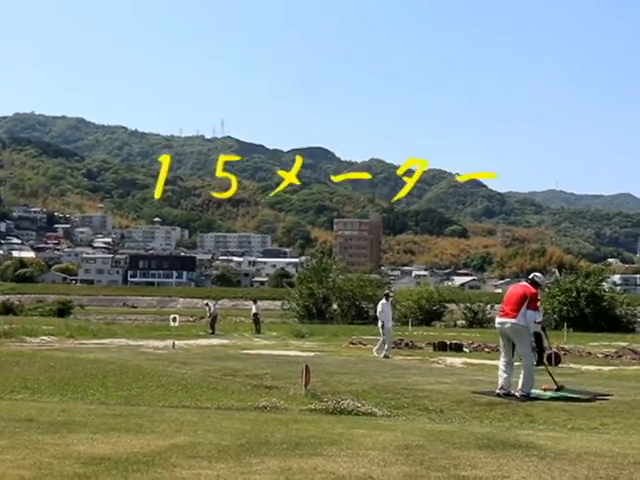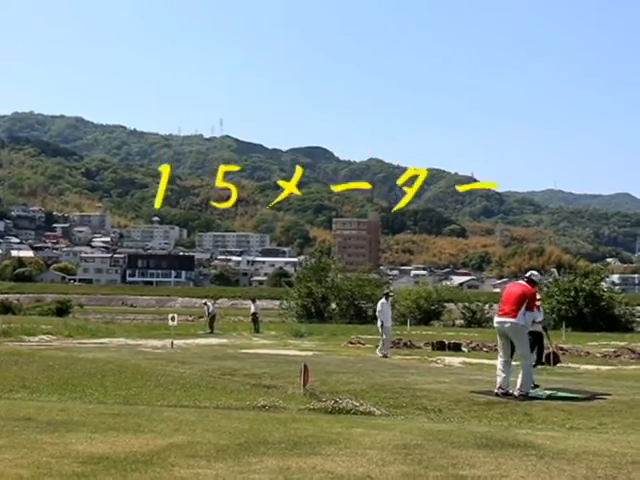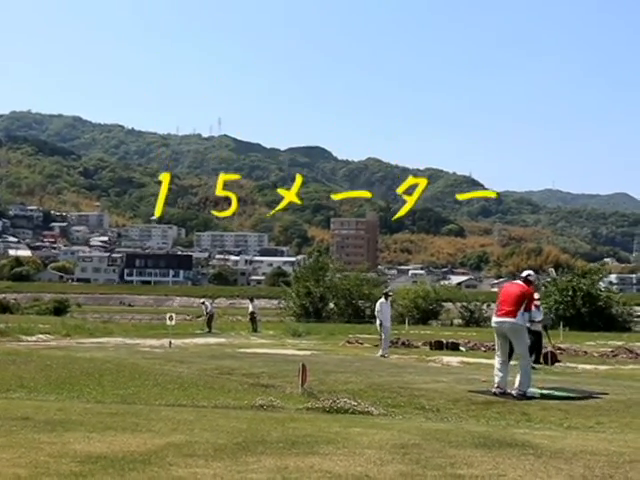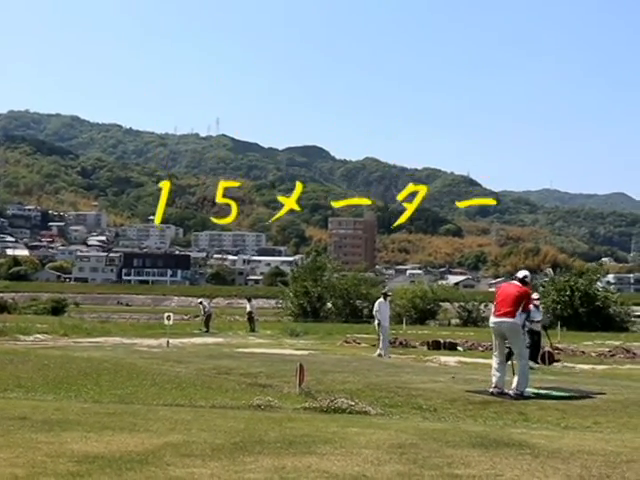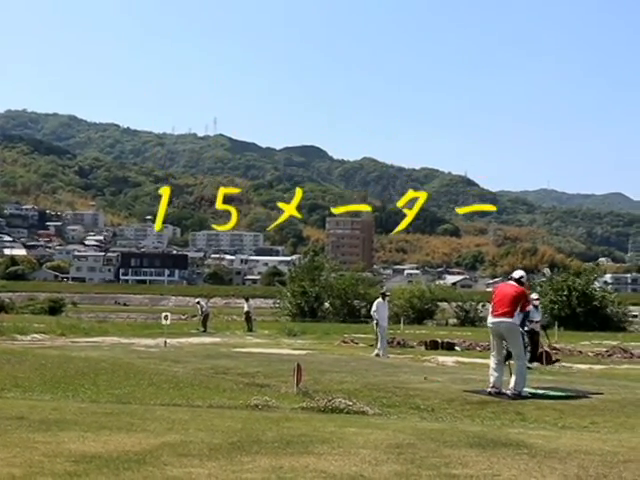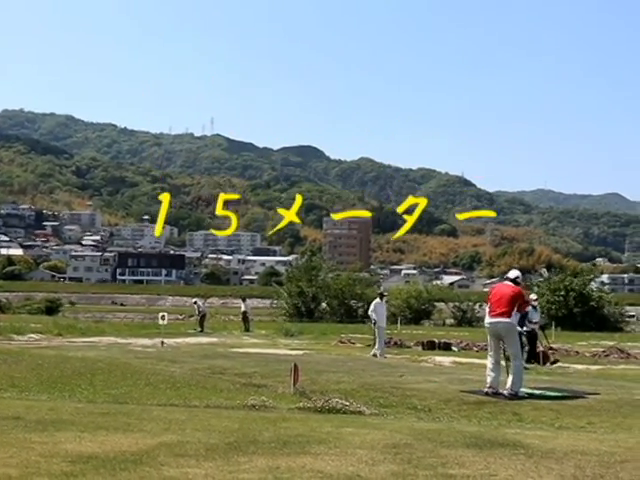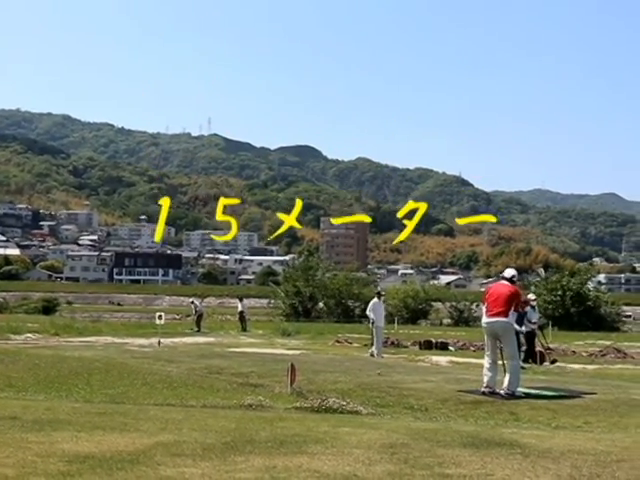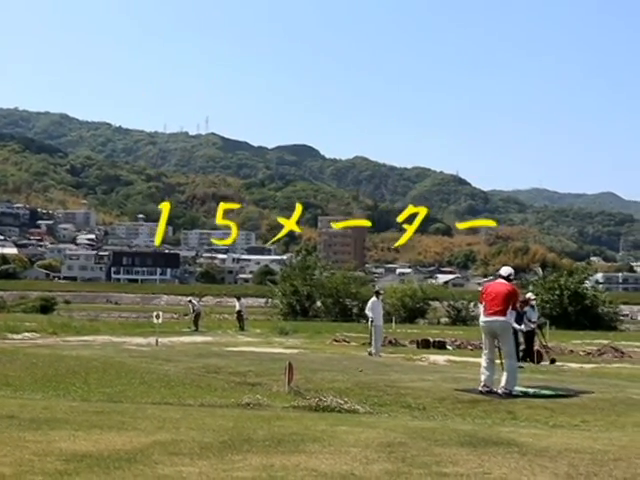
dt=0.1s
person 1, frame 1
left shoulder: (513, 287)
right shoulder: (532, 292)
right elbow: (530, 317)
right wrist: (530, 334)
left hip: (500, 322)
right hip: (515, 324)
left knee: (506, 358)
right knee: (527, 359)
left ankle: (503, 388)
right ankle: (524, 391)
person 1, frame 2
left shoulder: (509, 286)
right shoulder: (530, 291)
right elbow: (530, 315)
right wrist: (525, 331)
left hip: (499, 322)
right hip: (515, 323)
left knee: (503, 357)
right knee: (526, 358)
left ankle: (501, 388)
right ankle: (522, 390)
person 1, frame 3
left shoulder: (505, 286)
right shoulder: (528, 291)
right elbow: (526, 315)
right wrist: (524, 335)
left hip: (497, 321)
right hip: (513, 323)
left knee: (501, 356)
right knee: (524, 358)
left ankle: (499, 387)
right ankle: (520, 390)
person 1, frame 4
left shoulder: (501, 287)
right shoulder: (525, 292)
right elbow: (523, 314)
right wrist: (520, 328)
left hip: (495, 322)
right hip: (511, 323)
left knee: (498, 356)
right knee: (522, 358)
left ankle: (496, 387)
right ankle: (518, 389)
person 1, frame 5
left shoulder: (498, 287)
right shoulder: (522, 292)
right elbow: (520, 314)
left hip: (493, 322)
right hip: (509, 324)
left knee: (496, 356)
right knee: (519, 358)
left ankle: (494, 387)
right ankle: (515, 389)
person 1, frame 6
left shoulder: (494, 288)
right shoulder: (519, 292)
right elbow: (518, 313)
left hip: (491, 323)
right hip: (507, 324)
left knee: (493, 357)
right knee: (516, 359)
left ankle: (491, 387)
right ankle: (512, 390)
person 1, frame 7
left shoulder: (490, 288)
right shoulder: (515, 291)
right elbow: (514, 313)
left hip: (488, 323)
right hip: (504, 324)
left knee: (490, 356)
right knee: (513, 359)
left ankle: (488, 386)
right ankle: (509, 389)
person 1, frame 8
left shoulder: (487, 286)
right shoulder: (513, 290)
right elbow: (513, 311)
left hip: (486, 322)
right hip: (503, 323)
left knee: (487, 355)
right knee: (509, 357)
left ankle: (485, 385)
right ankle: (506, 388)
